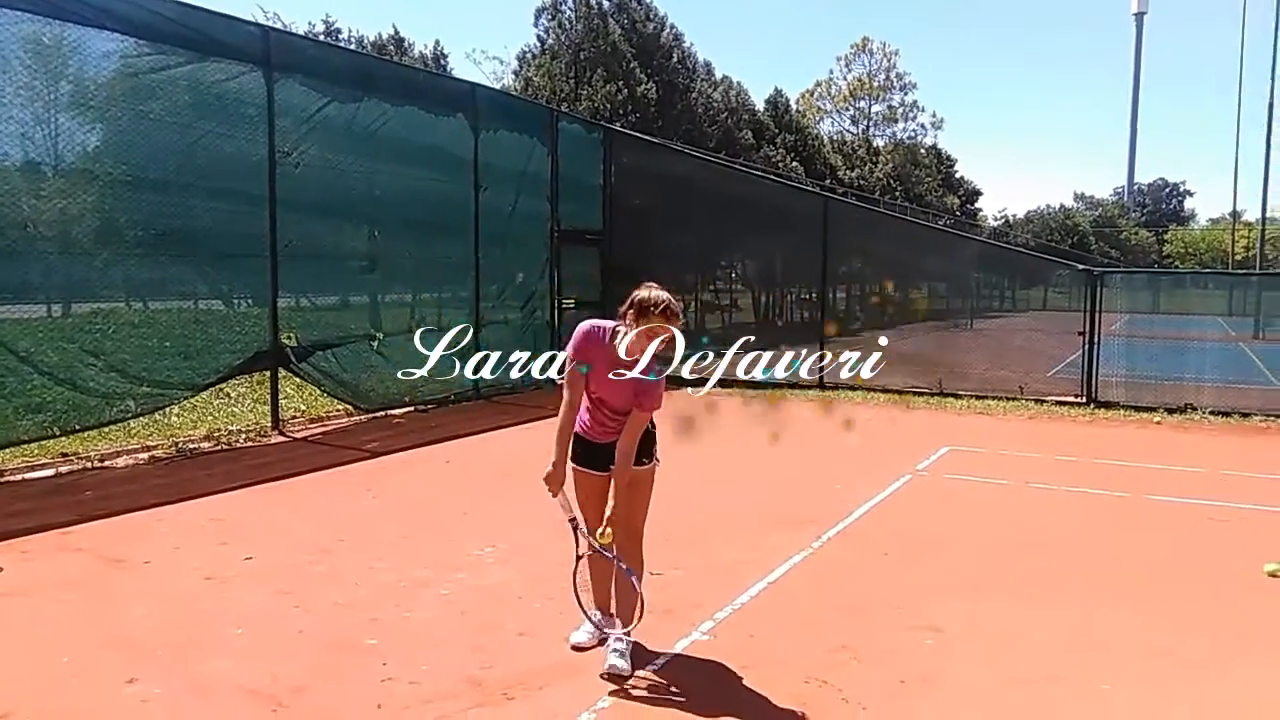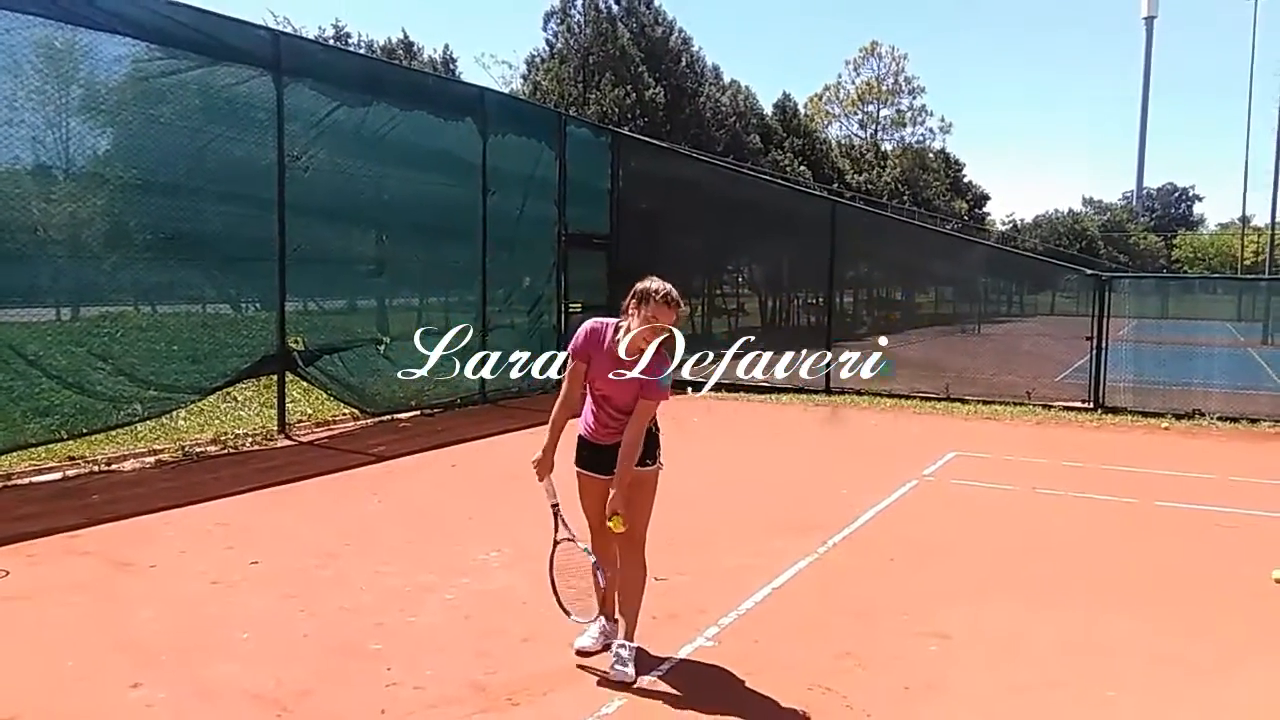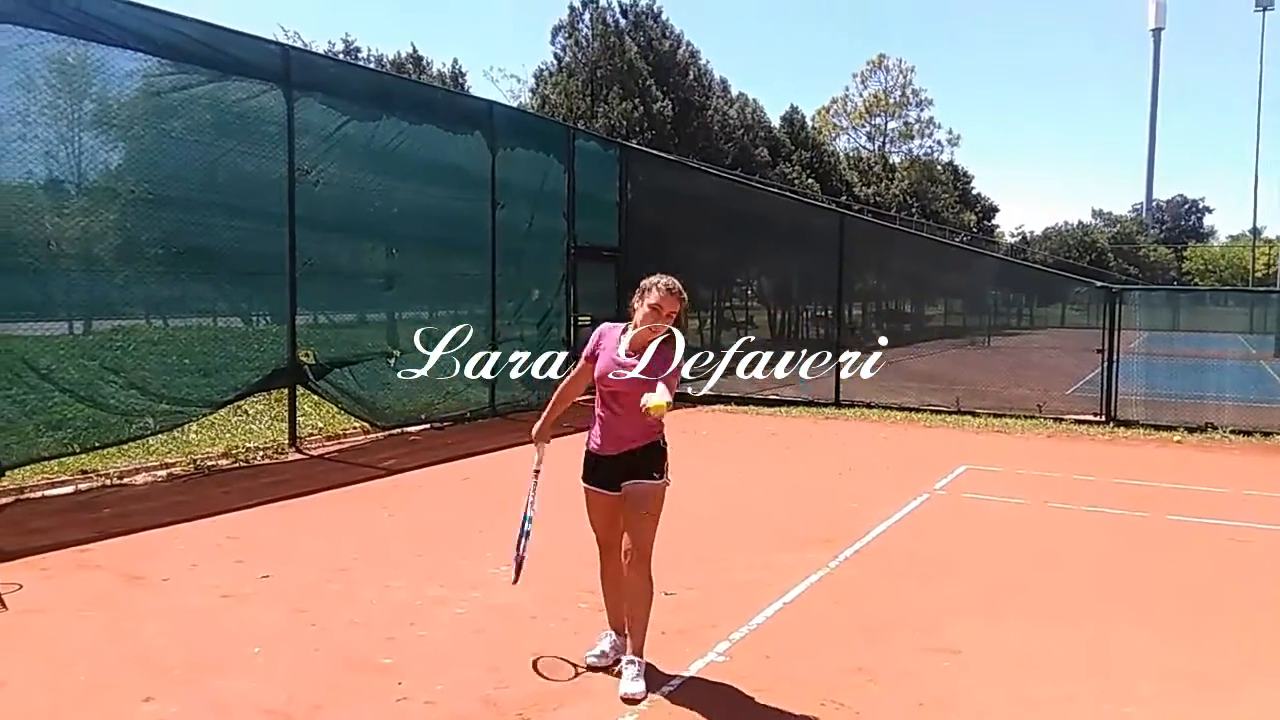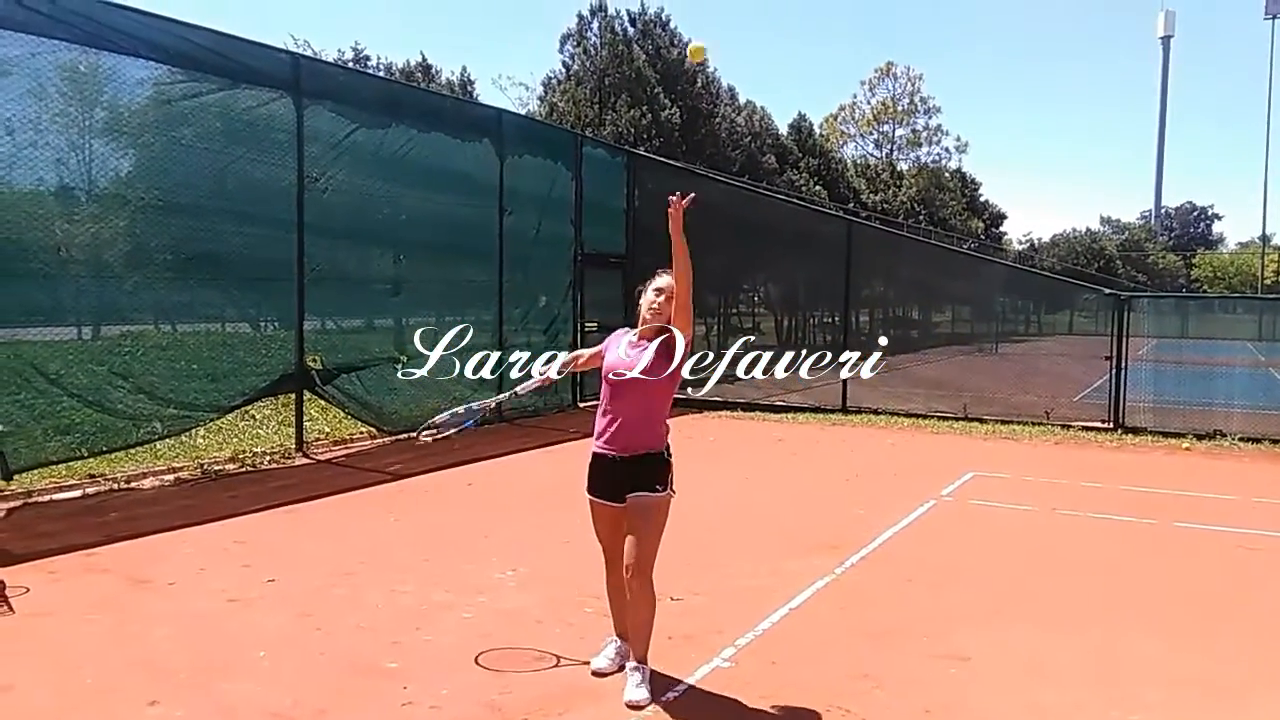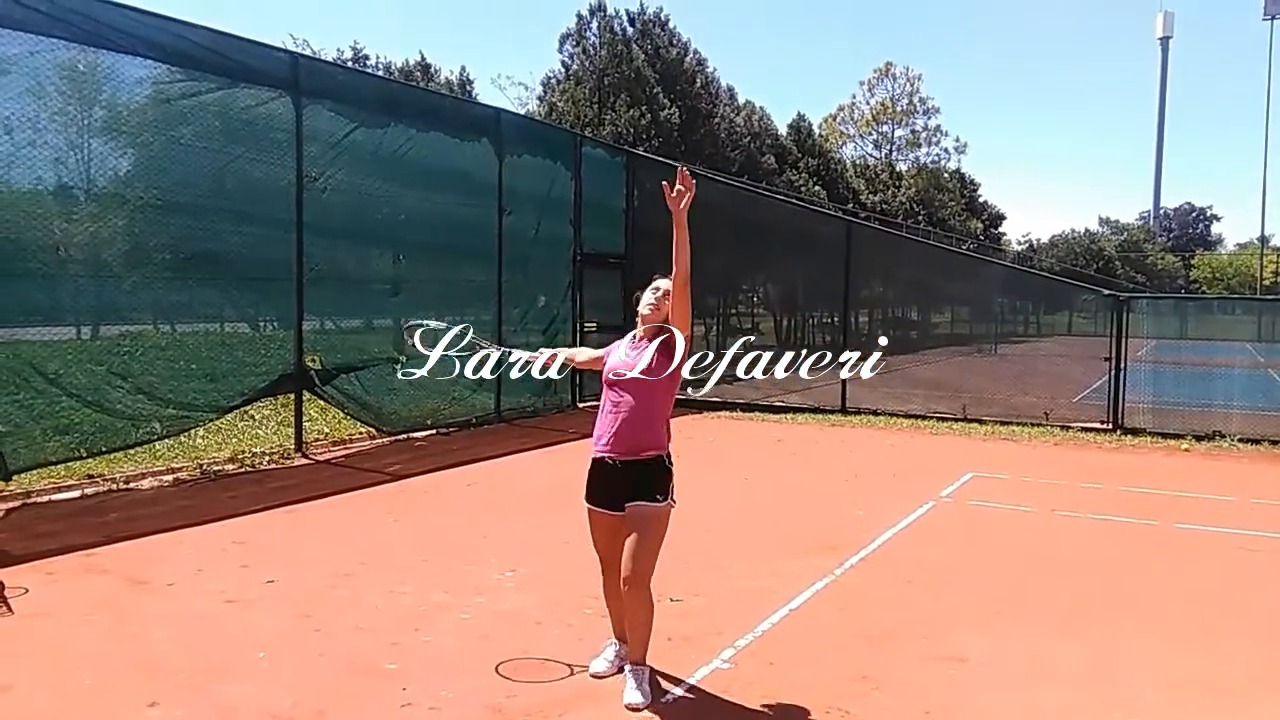
dt=0.2s
person 1, frame 1
left shoulder: (653, 373)
right shoulder: (589, 334)
left elbow: (628, 440)
right elbow: (571, 401)
left wrist: (616, 503)
right wrist: (559, 461)
left hip: (634, 448)
right hip: (588, 442)
left knee: (627, 537)
right knee: (596, 533)
left ankle: (622, 635)
right ankle: (601, 615)
person 1, frame 2
left shoulder: (659, 363)
right shoulder: (593, 331)
left elbow: (637, 429)
right elbow: (570, 392)
left wrist: (621, 494)
right wrist: (548, 447)
left hip: (635, 450)
right hip: (591, 444)
left knee: (630, 541)
right knee: (600, 536)
left ankle: (625, 642)
right ankle: (605, 621)
person 1, frame 3
left shoulder: (667, 356)
right shoulder: (604, 335)
left elbow: (659, 393)
right elbow: (576, 379)
left wrist: (664, 350)
right wrist: (548, 419)
left hip: (644, 461)
right hip: (599, 459)
left knee: (634, 560)
right knee: (608, 555)
left ankle: (636, 659)
right ankle: (615, 635)
person 1, frame 4
left shoulder: (673, 344)
right shoulder: (617, 341)
left elbow: (684, 291)
right elbow: (588, 358)
left wrist: (677, 236)
right wrist: (557, 363)
left hip: (648, 468)
right hip: (603, 464)
left knee: (637, 571)
right knee: (613, 565)
left ankle: (639, 664)
right ankle: (621, 642)
person 1, frame 5
left shoulder: (672, 346)
right shoulder: (619, 349)
left elbow: (681, 280)
right elbow: (587, 358)
left wrist: (678, 217)
right wrist: (554, 352)
left hip: (648, 473)
right hip: (603, 471)
left knee: (634, 580)
right knee: (611, 577)
left ankle: (638, 666)
right ankle: (620, 642)
